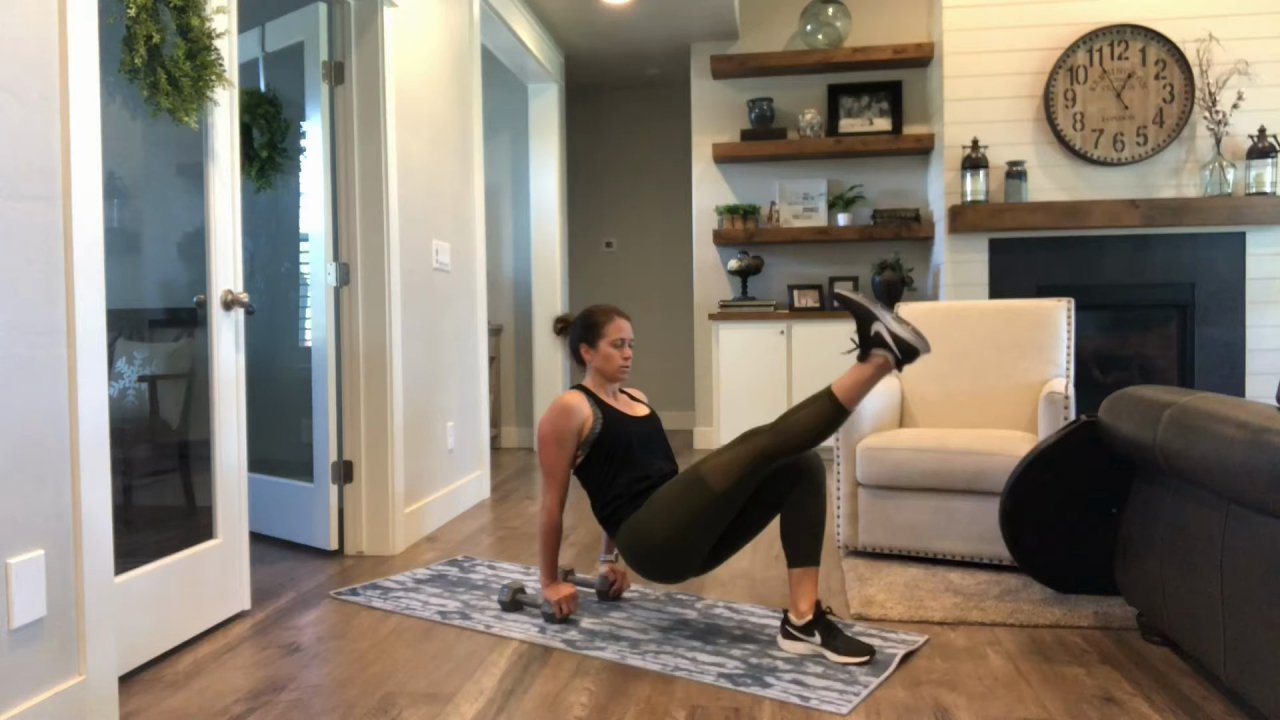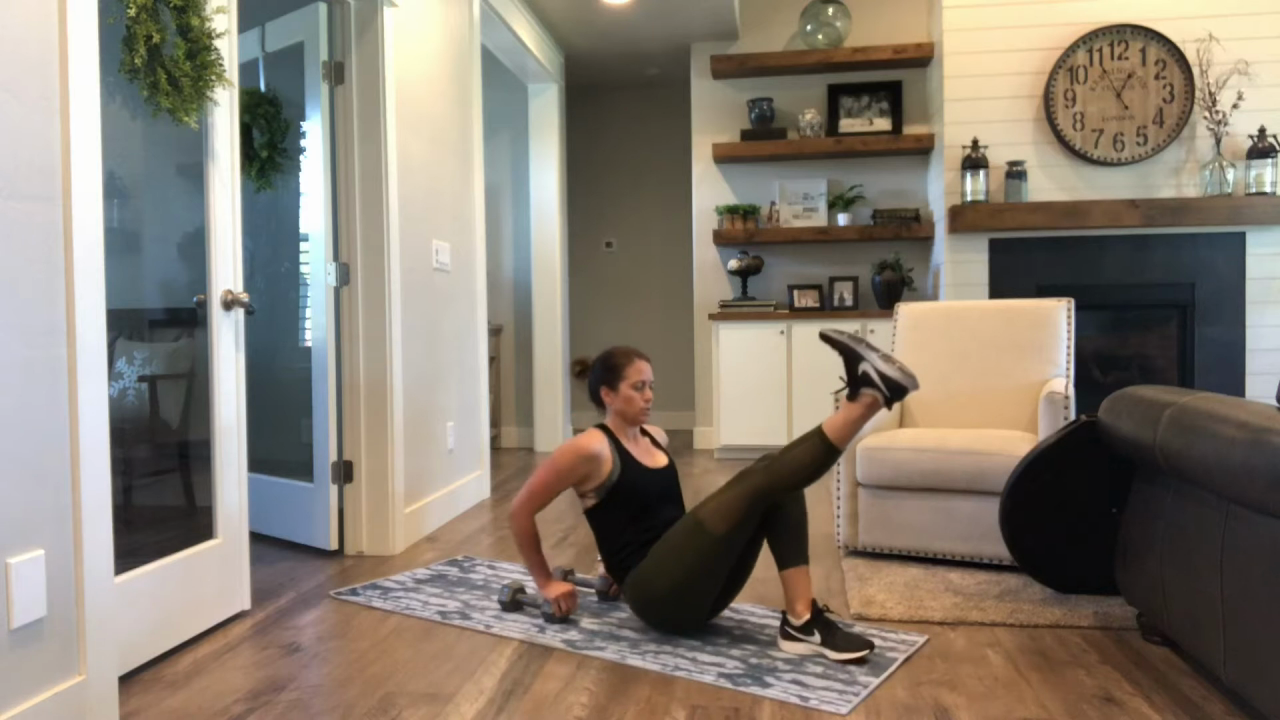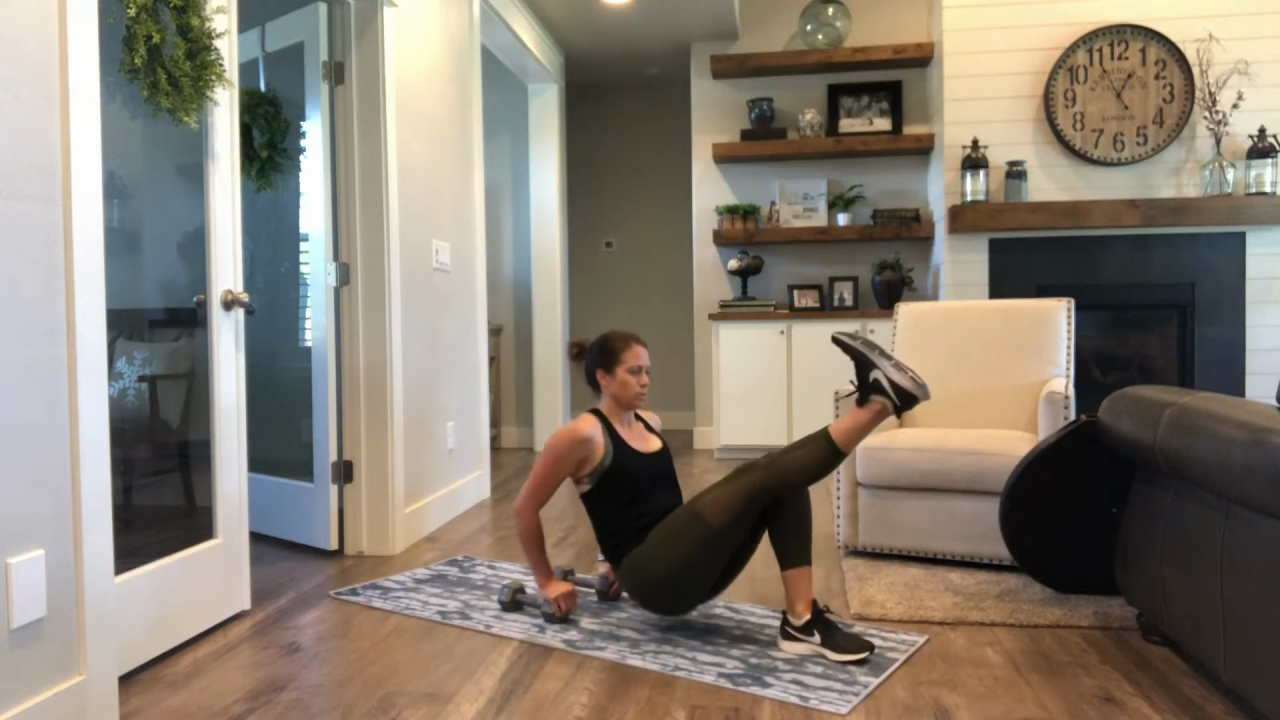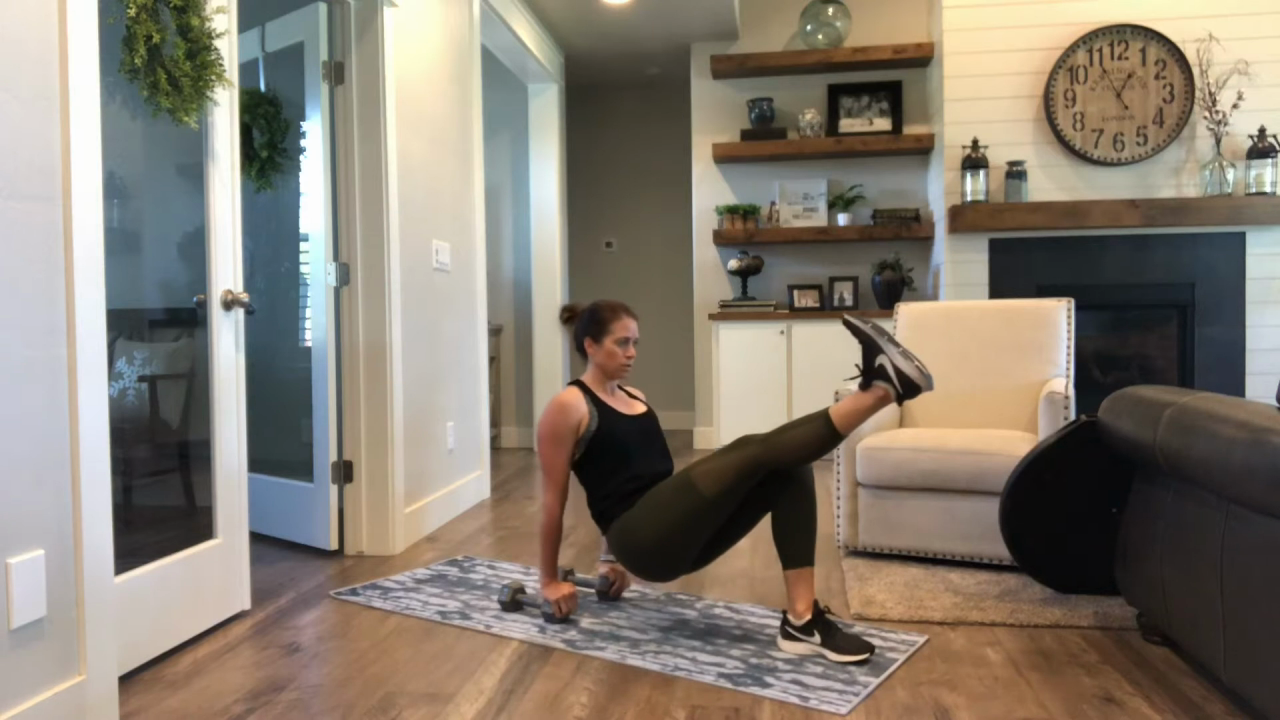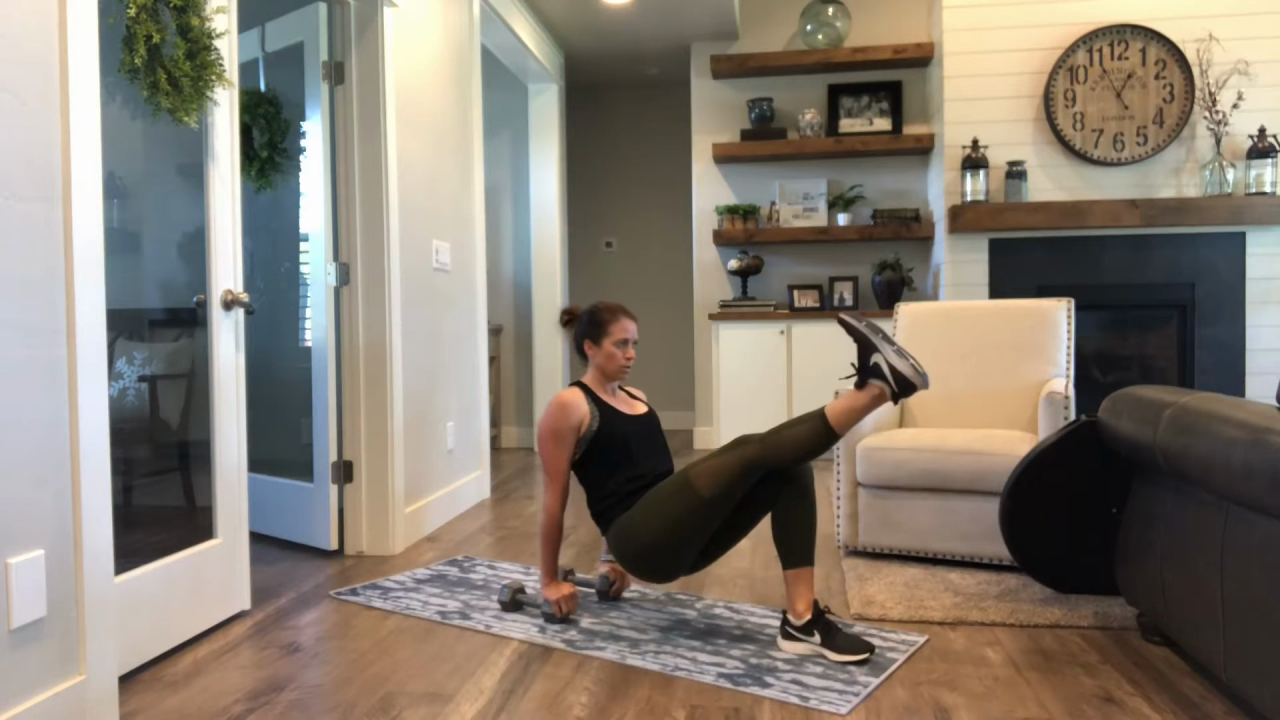
dt=0.4s
person 1, frame 1
left shoulder: (635, 400)
right shoulder: (569, 410)
right elbow: (552, 502)
left wrist: (610, 559)
right wrist: (551, 583)
left hip: (691, 538)
right hip: (652, 545)
left knee: (802, 467)
right knee: (760, 445)
left ankle: (802, 623)
right ankle: (877, 359)
person 1, frame 2
left shoulder: (655, 438)
right shoulder: (590, 450)
right elbow: (519, 511)
left wrist: (616, 557)
right wrist: (546, 583)
left hip: (698, 581)
right hip: (658, 593)
left knee: (773, 476)
right knee: (757, 481)
left ankle: (801, 624)
person 1, frame 3
left shoulder: (649, 423)
right shoulder: (582, 435)
right elbow: (526, 507)
left wrist: (612, 561)
right wrist: (546, 582)
left hip: (688, 564)
right hip: (653, 576)
left knee: (780, 478)
right knee: (756, 478)
left ankle: (801, 623)
person 1, frame 4
left shoulder: (633, 397)
right shoulder: (568, 407)
right elbow: (553, 499)
left wrist: (610, 559)
right wrist: (549, 581)
left hip: (680, 533)
right hip: (645, 541)
left knee: (788, 469)
right knee: (754, 453)
left ankle: (802, 622)
right ankle: (880, 389)
person 1, frame 5
left shoulder: (634, 398)
right shoulder: (569, 407)
right elbow: (554, 500)
left wrist: (613, 558)
right wrist: (550, 581)
left hip: (681, 535)
right hip: (645, 543)
left knee: (788, 468)
right knee: (750, 453)
left ankle: (801, 621)
right ankle: (875, 387)
